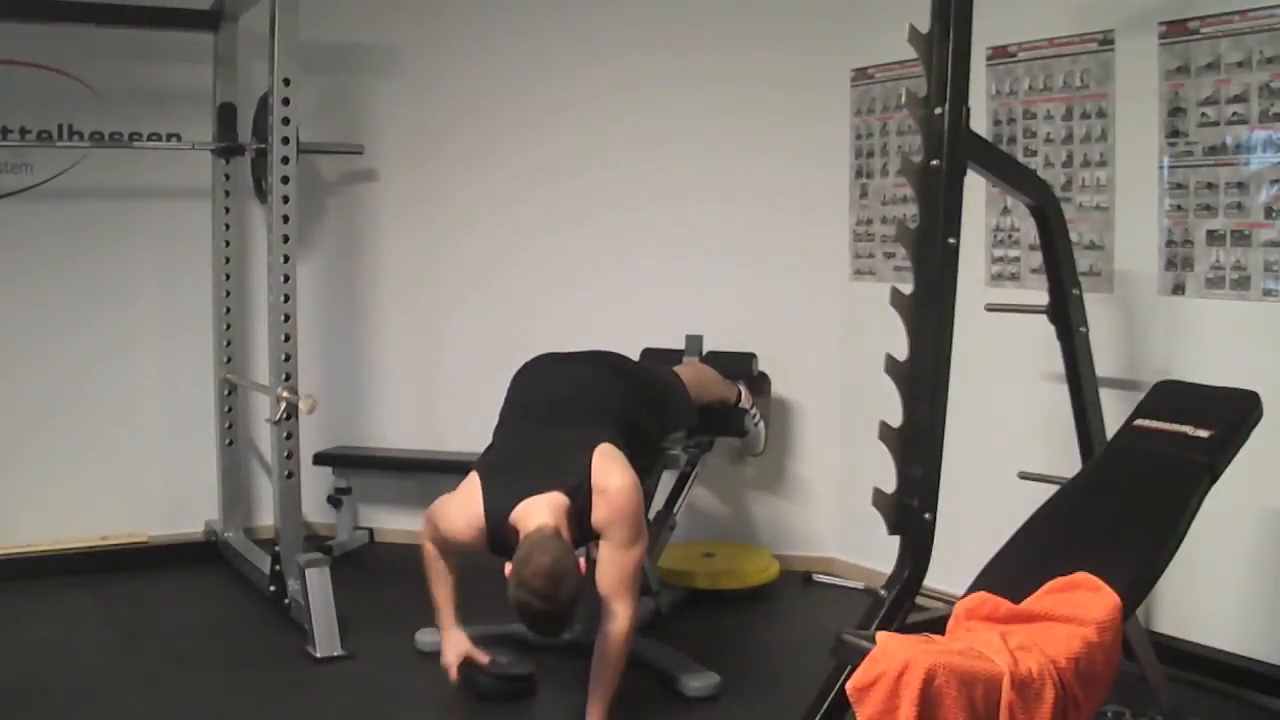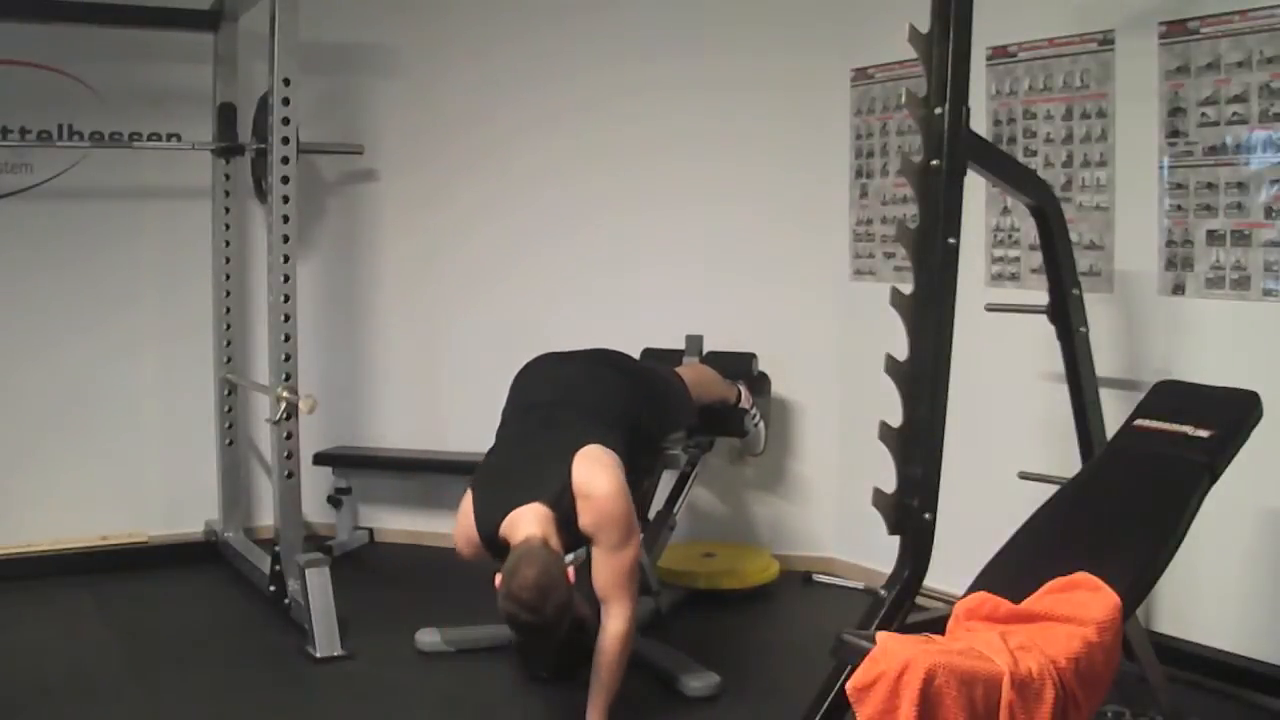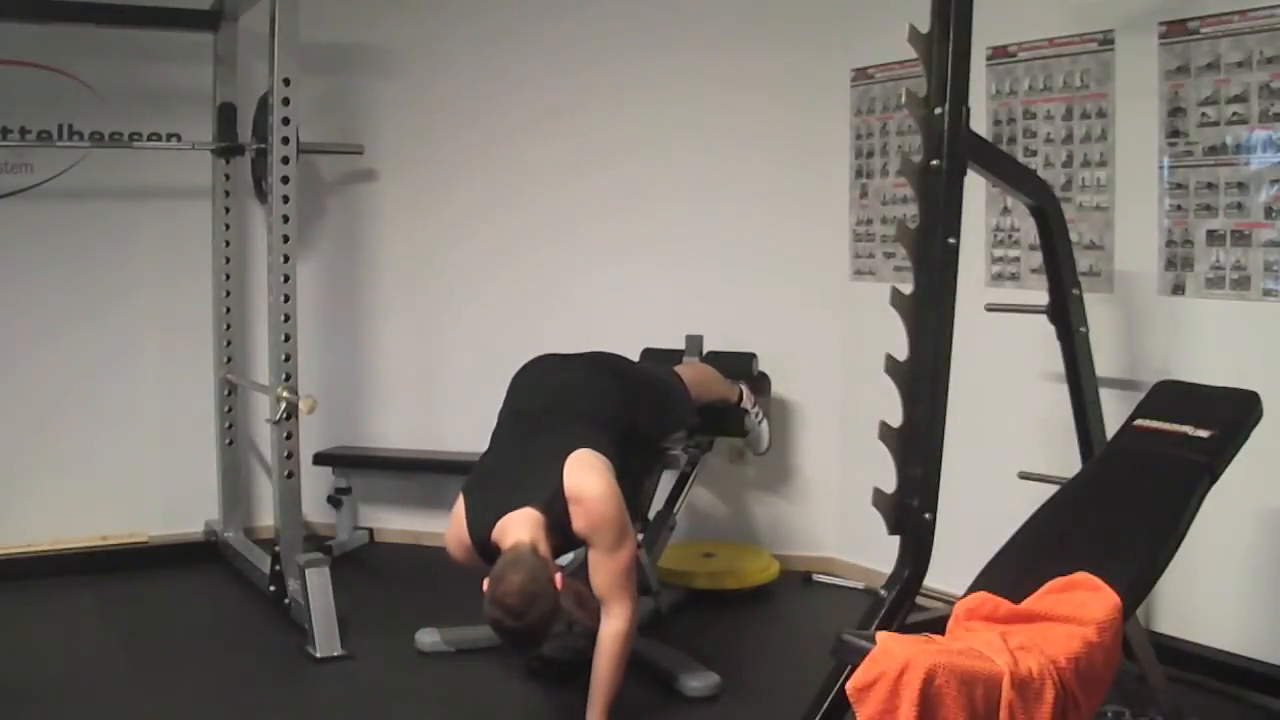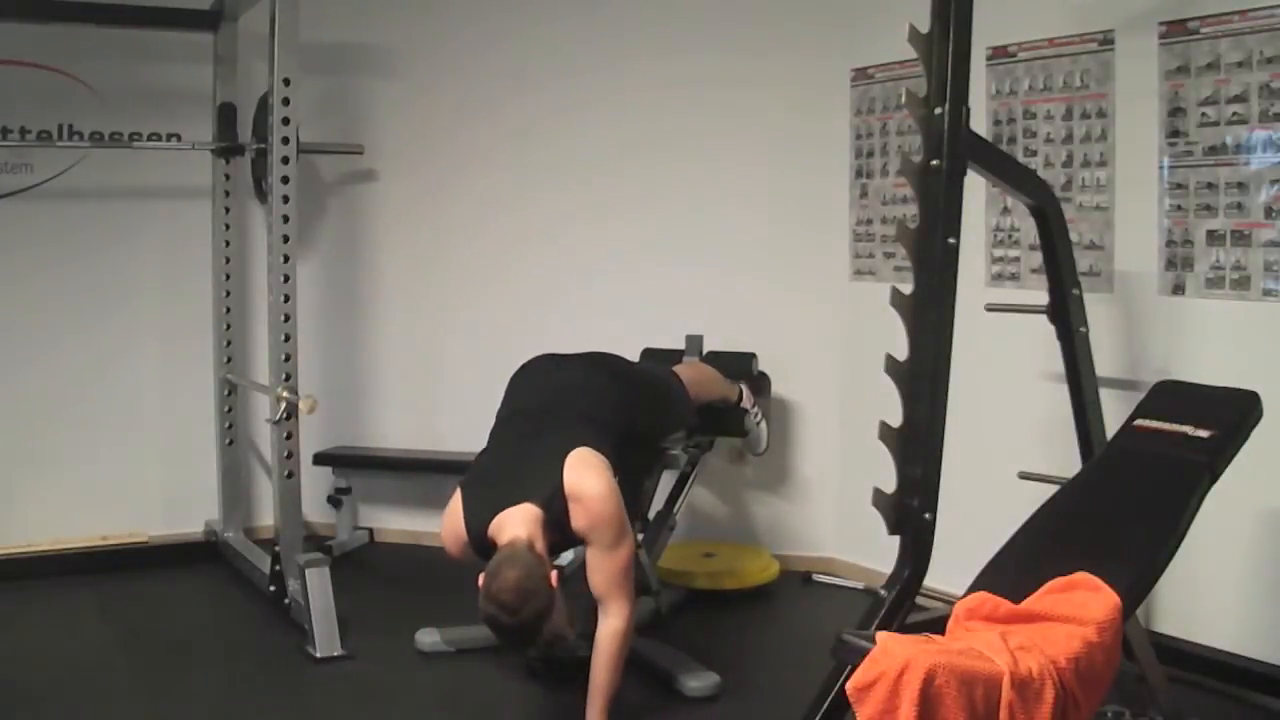
dt=0.3s
person 1, frame 1
left shoulder: (613, 490)
right shoulder: (466, 517)
left elbow: (618, 614)
right elbow: (432, 537)
right wrist: (451, 629)
left hip: (620, 384)
right hip: (538, 379)
left knee: (679, 385)
left ankle: (737, 397)
person 1, frame 2
left shoulder: (600, 494)
right shoulder: (471, 532)
left elbow: (618, 614)
right wrist: (565, 600)
left hip: (619, 382)
left knee: (679, 386)
left ankle: (738, 398)
person 1, frame 3
left shoulder: (590, 497)
right shoulder: (462, 537)
left elbow: (617, 613)
right wrist: (562, 587)
left hip: (615, 387)
right hip: (536, 380)
left knee: (679, 384)
left ankle: (738, 396)
person 1, frame 4
left shoulder: (589, 495)
right shoulder: (459, 530)
left elbow: (615, 612)
right wrist: (549, 603)
left hip: (612, 386)
right hip: (535, 379)
left knee: (679, 385)
left ankle: (739, 397)
